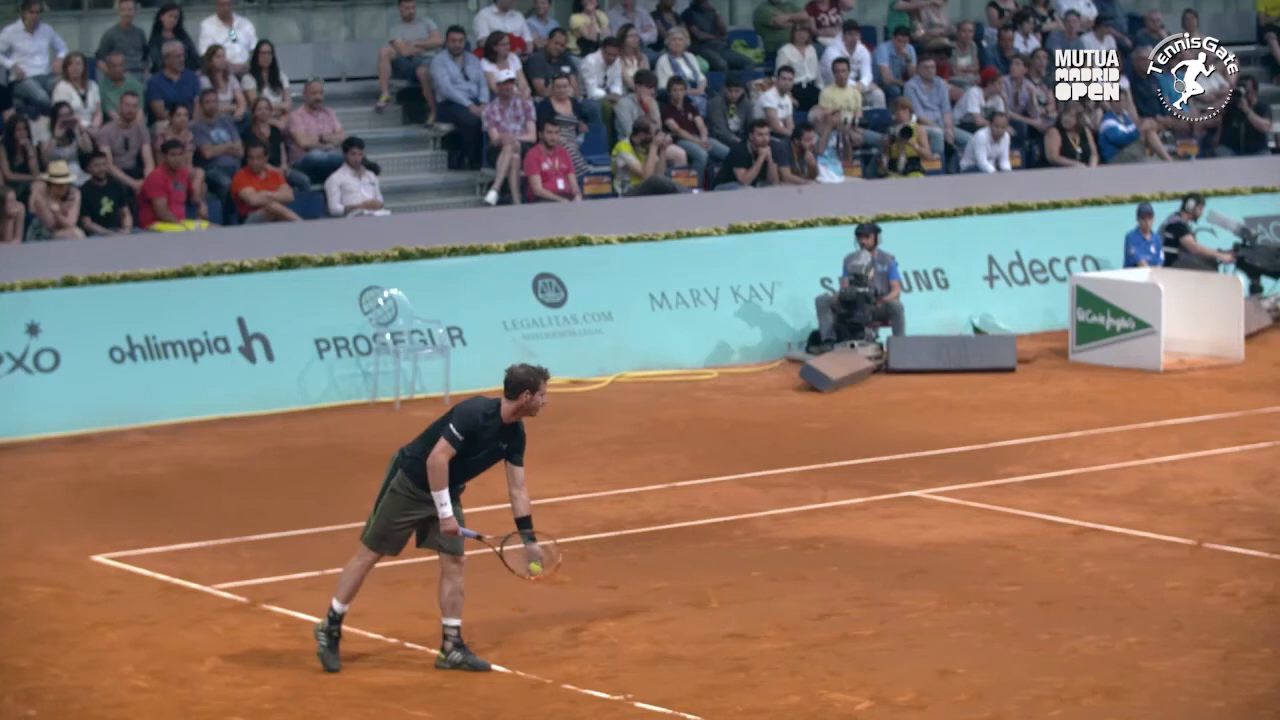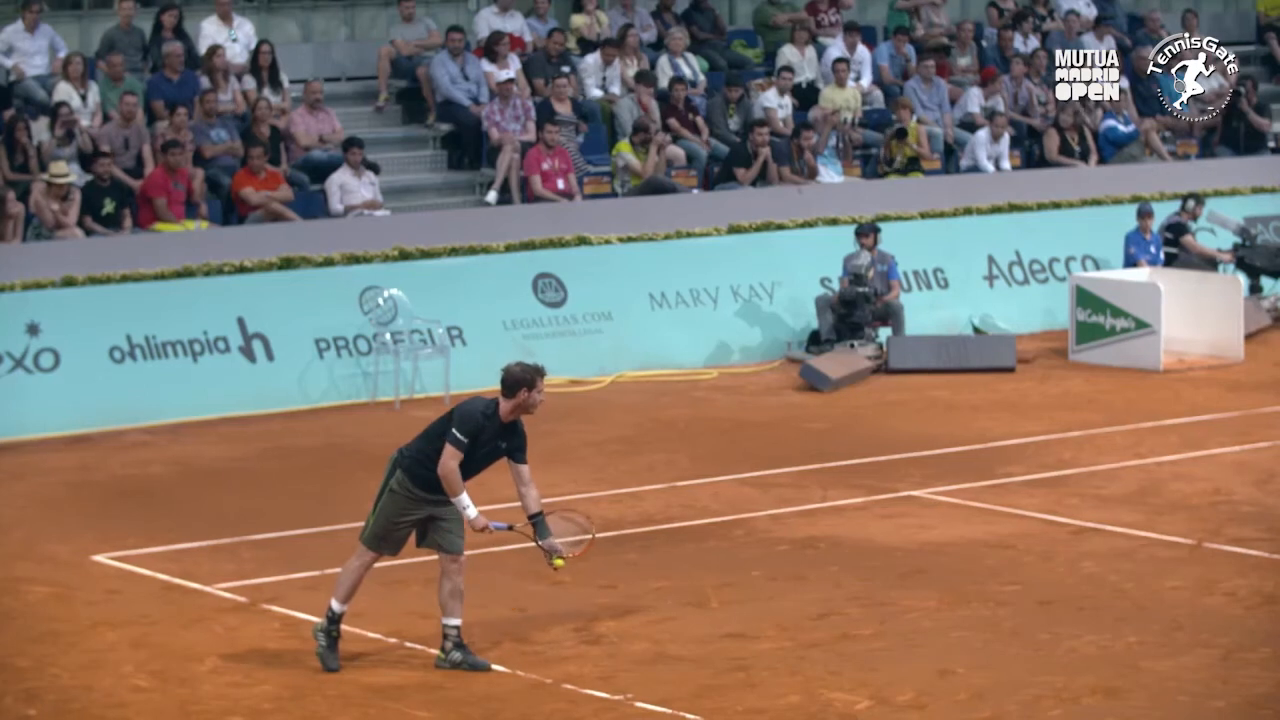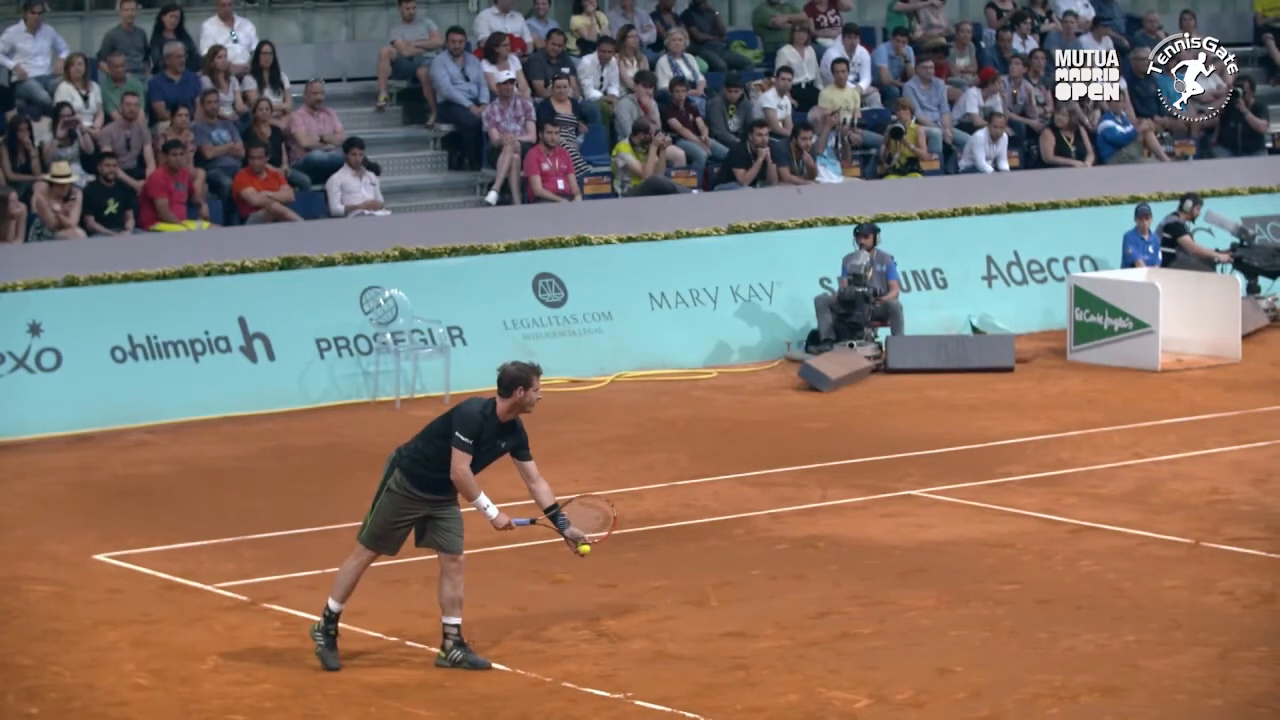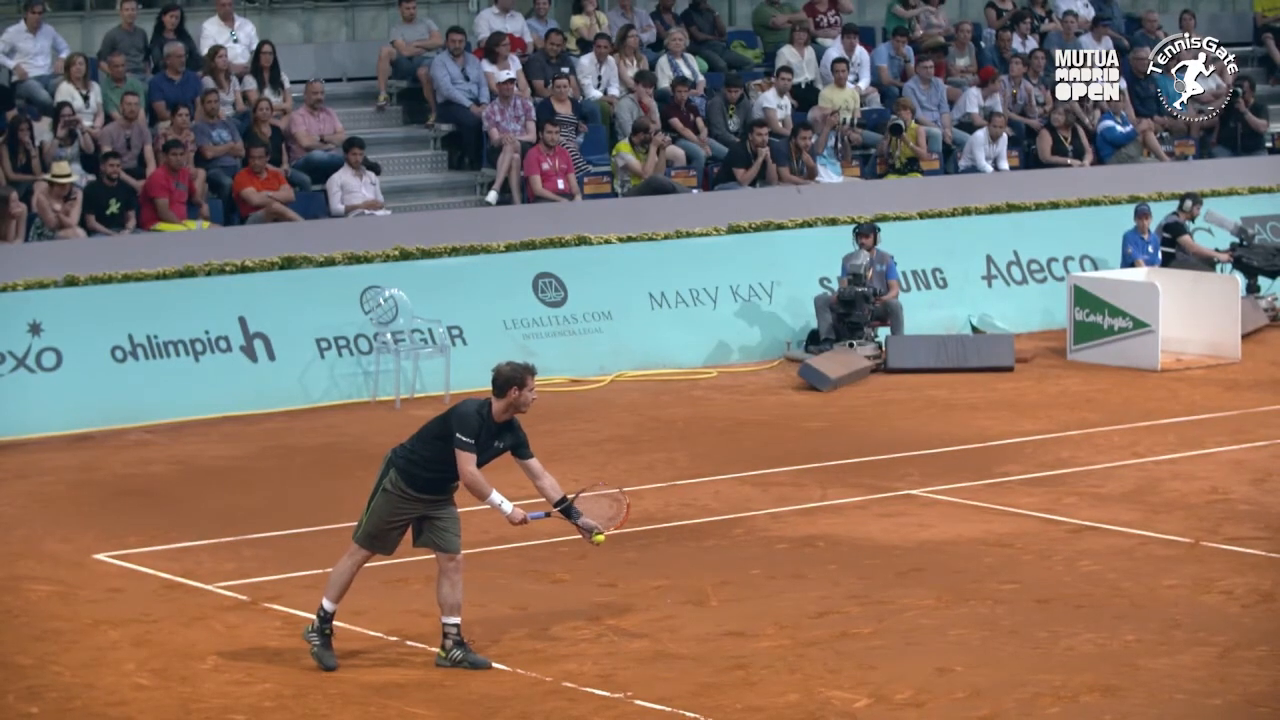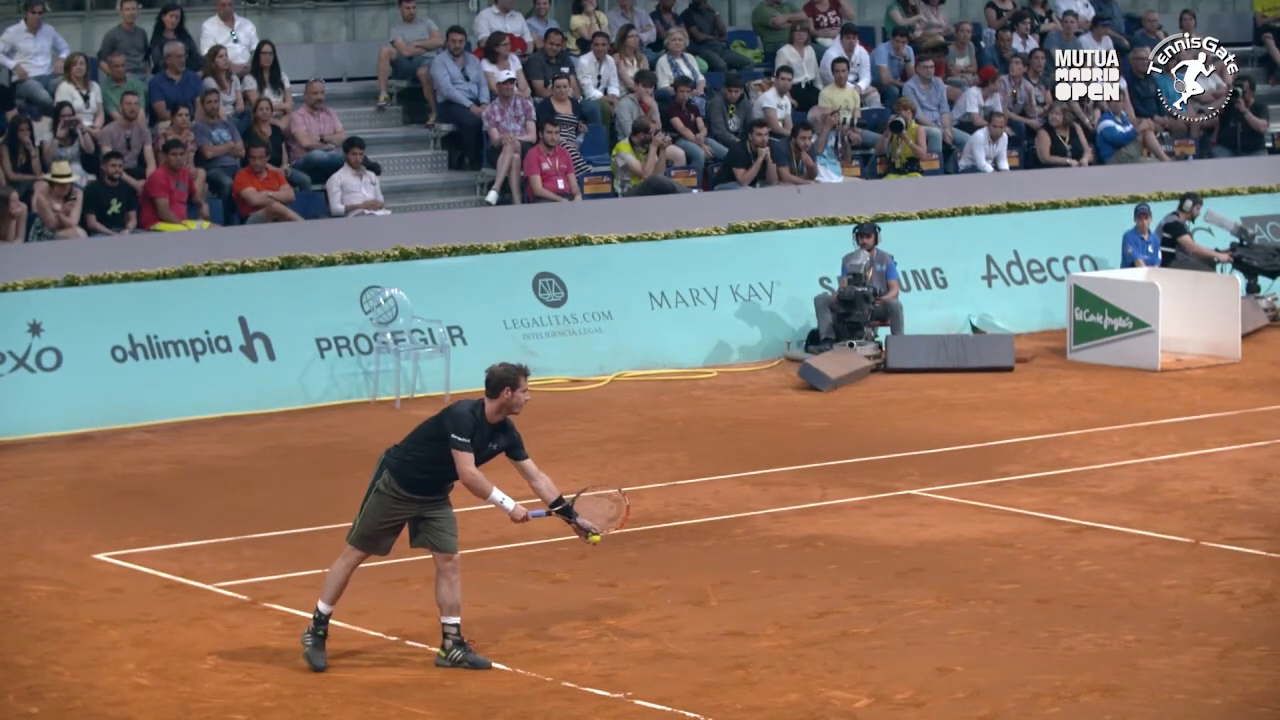
dt=0.5s
person 1, frame 1
left shoulder: (515, 433)
right shoulder: (474, 413)
left elbow: (518, 489)
right elbow: (436, 459)
left wrist: (529, 540)
right wrist: (446, 514)
left hip: (447, 491)
right hip: (410, 482)
left knee: (455, 562)
right knee: (369, 554)
left ankle: (451, 646)
right ankle: (330, 628)
person 1, frame 2
left shoulder: (515, 432)
right shoulder: (473, 413)
left elbow: (526, 487)
right elbow: (446, 467)
left wrist: (543, 535)
right wrist: (471, 513)
left hip: (444, 495)
right hip: (407, 483)
left knee: (454, 562)
right knee: (368, 554)
left ankle: (451, 646)
right ankle: (329, 628)
person 1, frame 3
left shoulder: (514, 432)
right shoulder: (472, 414)
left elbow: (536, 482)
right elbow: (459, 473)
left wrist: (563, 525)
right wrist: (492, 512)
left hip: (442, 495)
right hip: (405, 483)
left knee: (454, 561)
right knee: (365, 553)
left ankle: (451, 645)
right ankle: (326, 628)
person 1, frame 4
left shoulder: (511, 431)
right shoulder: (468, 414)
left elbow: (541, 478)
right elbow: (468, 475)
left wrist: (575, 516)
right wrist: (507, 508)
left hip: (439, 494)
right hip: (401, 483)
left knee: (452, 561)
right knee: (360, 553)
left ankle: (451, 644)
right ankle: (321, 627)
person 1, frame 5
left shoulder: (505, 433)
right shoulder: (462, 415)
left elbow: (537, 479)
right elbow: (468, 475)
left wrist: (571, 516)
right wrist: (508, 505)
left hip: (434, 495)
right hip: (394, 484)
left knee: (449, 561)
right knee: (354, 555)
left ankle: (451, 645)
right ankle: (317, 630)
